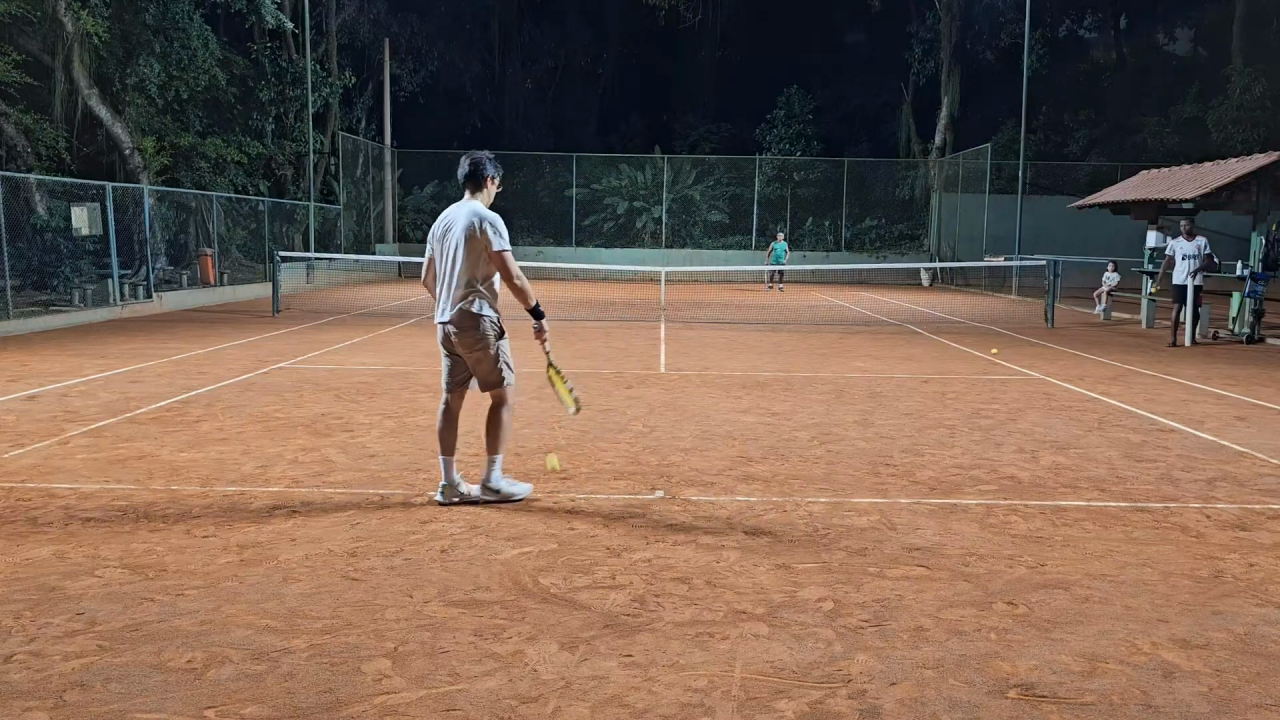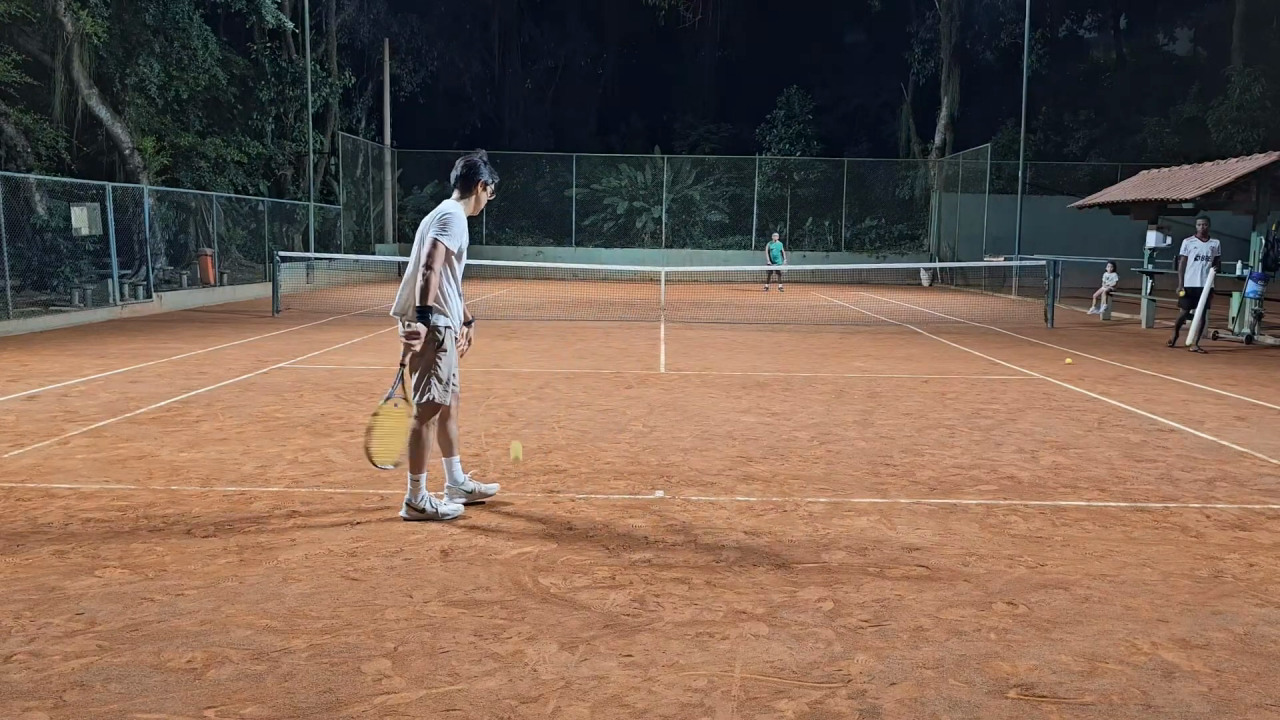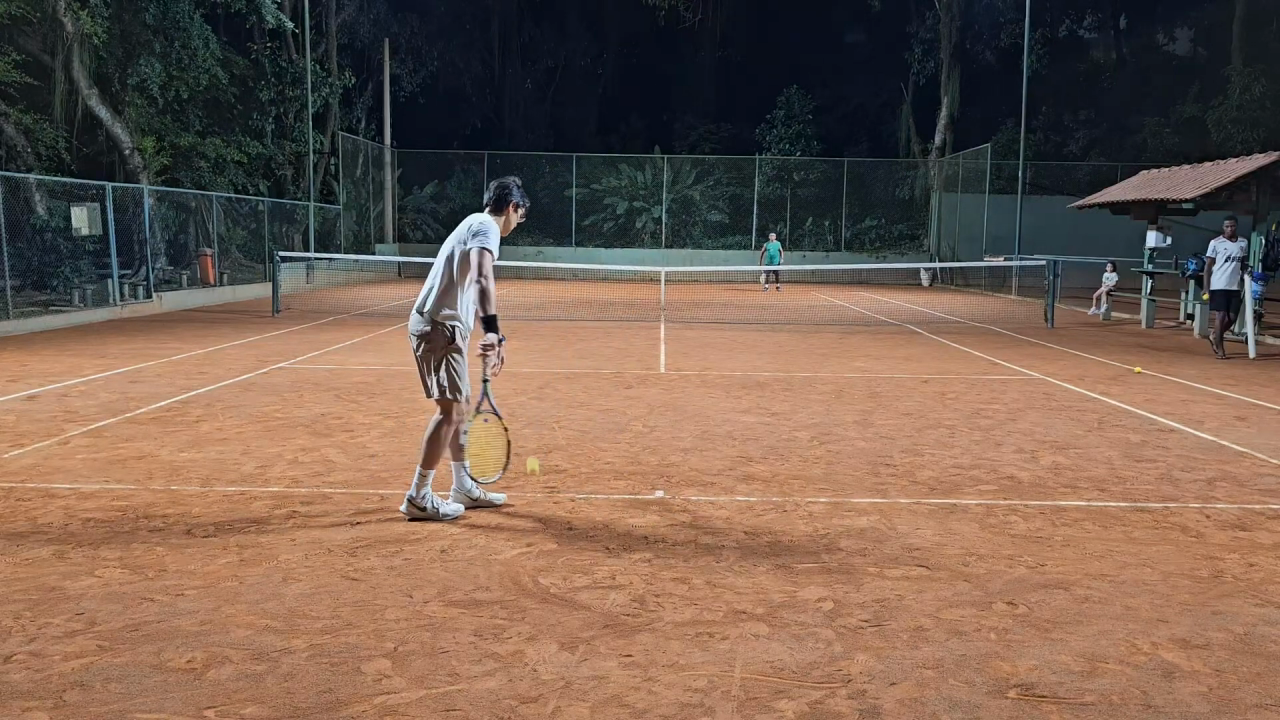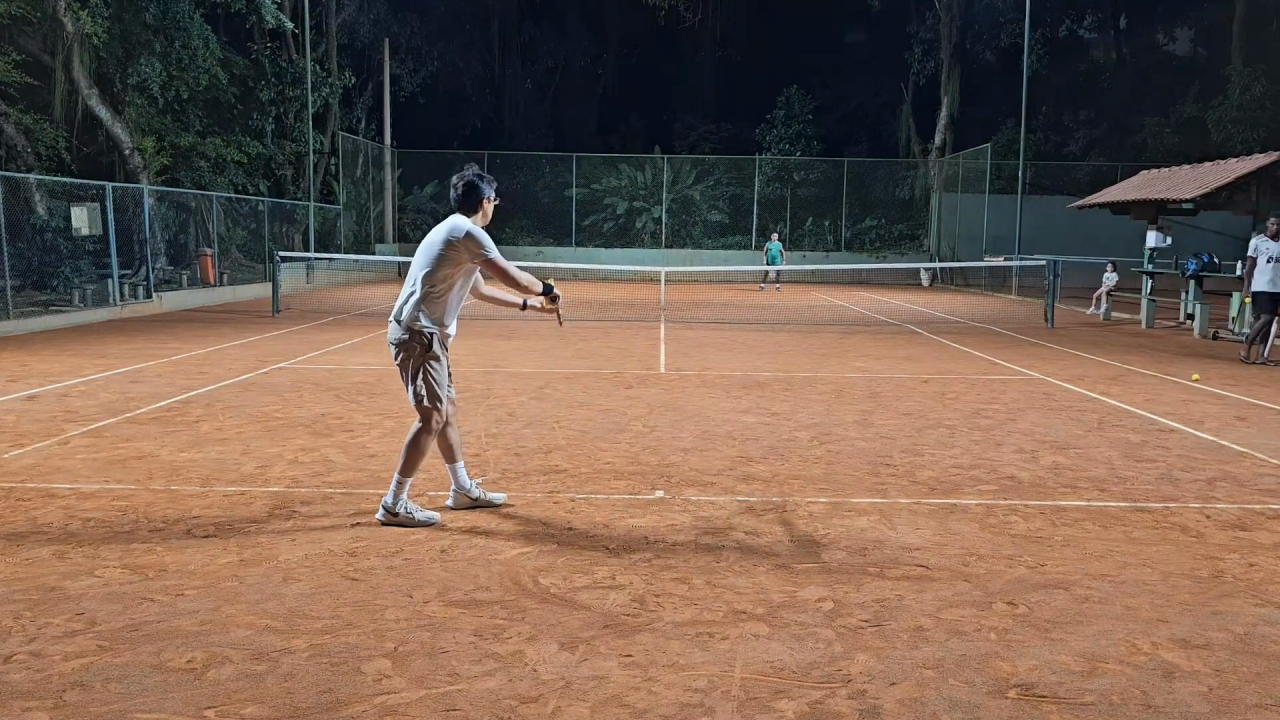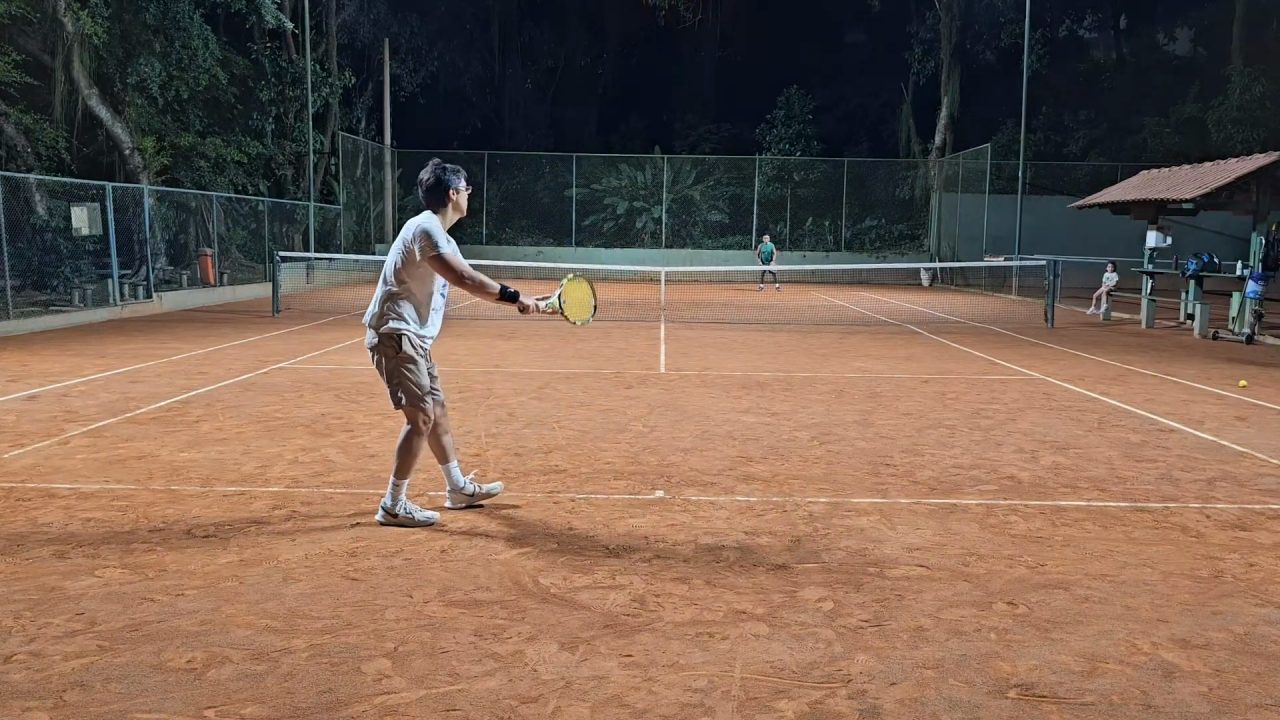
dt=0.7s
person 1, frame 1
left shoulder: (442, 220)
right shoulder: (488, 219)
left elbow: (428, 279)
right elbow: (512, 276)
right wrist: (538, 316)
left hip: (447, 322)
right hip: (478, 321)
left knee: (451, 401)
right knee: (502, 395)
left ankle: (450, 483)
right ankle: (493, 479)
person 1, frame 2
left shoulder: (445, 214)
right shoulder: (452, 217)
right elbow: (430, 269)
left wrist: (466, 321)
right wrist: (422, 318)
left hip: (440, 327)
right hip: (431, 327)
left knee: (448, 405)
right knee: (428, 410)
left ankle: (457, 484)
right ankle: (416, 500)
person 1, frame 3
left shoulder: (476, 226)
right shoulder: (485, 226)
left elbow: (477, 295)
right elbow: (484, 280)
left wrist: (496, 342)
right wrist: (491, 332)
left hip: (439, 325)
right hip: (440, 325)
left knee: (460, 406)
right knee: (450, 409)
left ankle: (464, 488)
right ankle: (419, 496)
person 1, frame 4
left shoulder: (455, 230)
right shoulder: (467, 232)
left elbow: (478, 288)
right elbow: (515, 278)
left wrist: (527, 303)
right wrist: (548, 291)
left hip: (424, 332)
right hip: (419, 333)
left knee: (447, 411)
right knee: (432, 417)
left ankle: (463, 489)
right ankle: (394, 504)
person 1, frame 5
left shoulder: (443, 239)
right shoulder: (425, 228)
left elbow: (474, 283)
right elbow: (462, 279)
left wrist: (520, 302)
right wrist: (515, 297)
left hip: (415, 338)
right hip: (395, 334)
left knee: (438, 412)
right knee: (421, 417)
left ankle: (459, 488)
right ankle: (393, 505)
